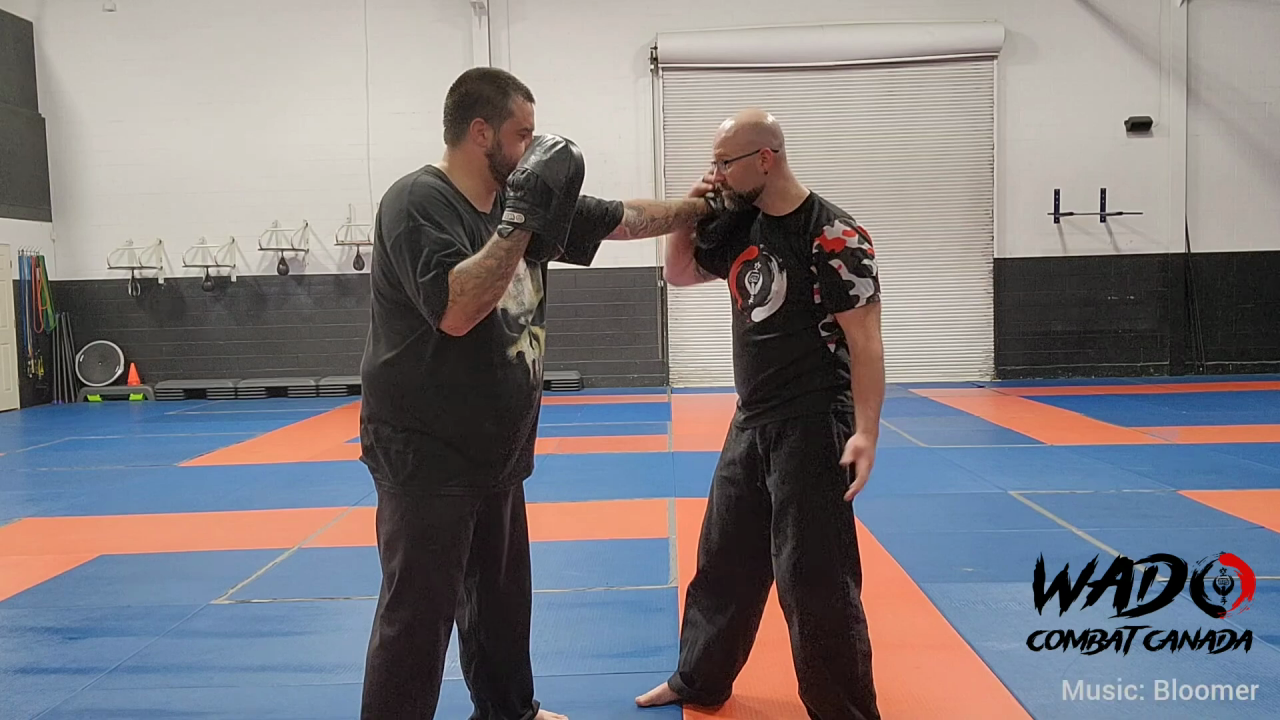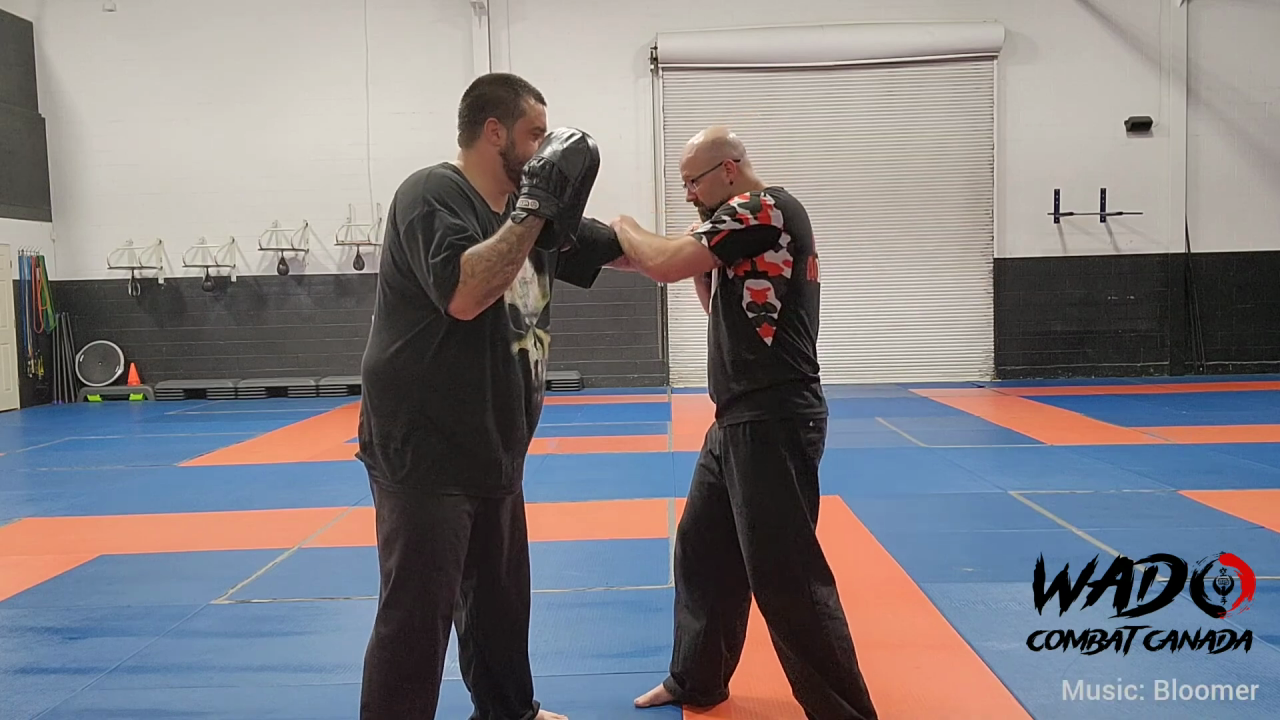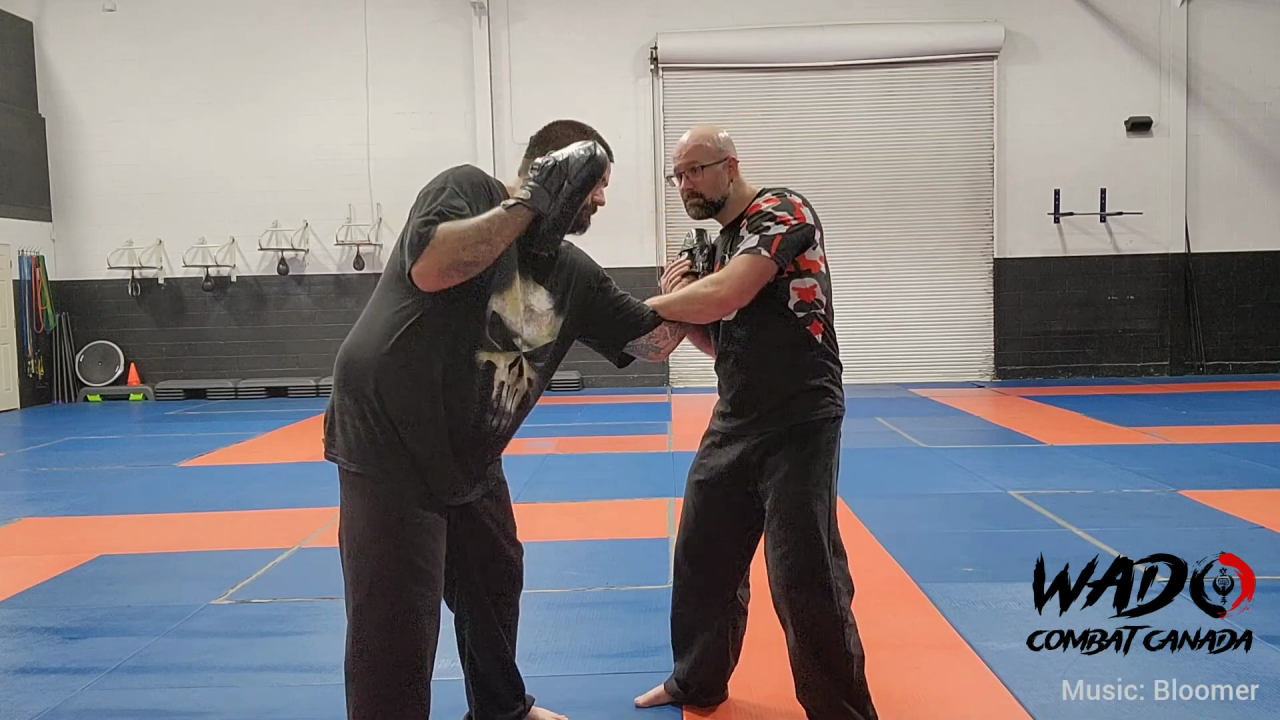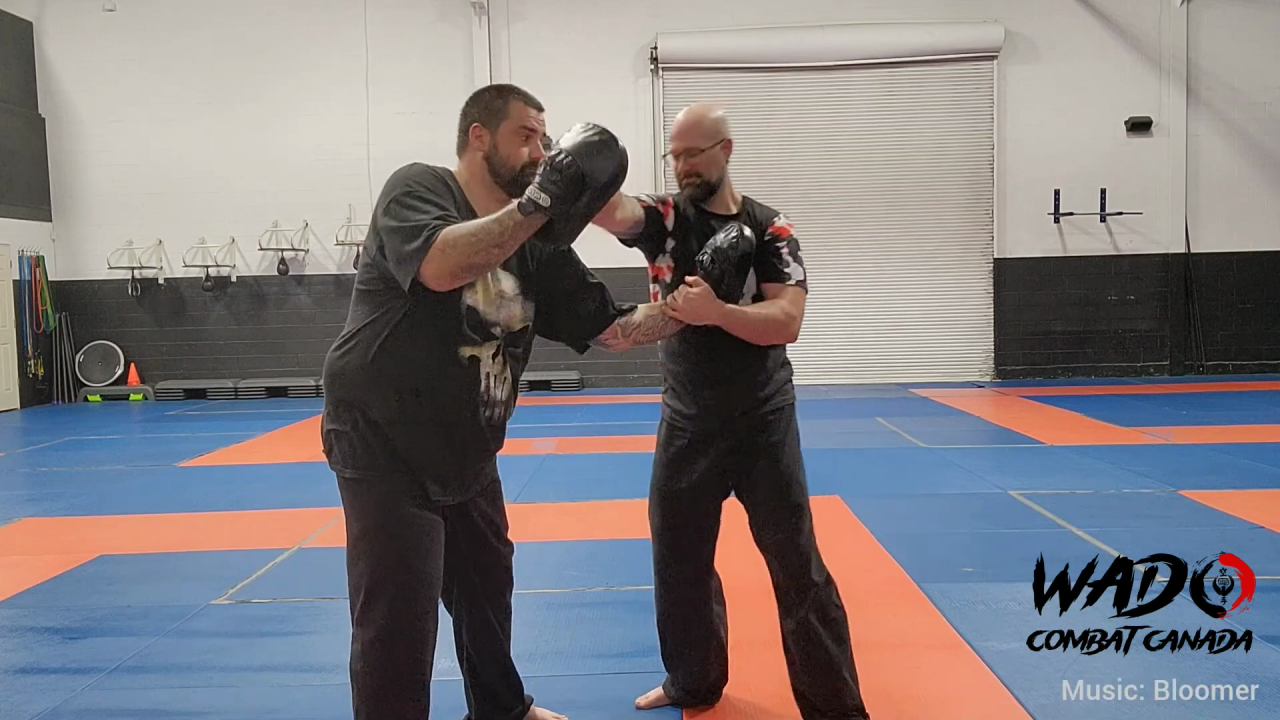
dt=1s
person 1, frame 1
left shoulder: (518, 198)
right shoulder: (418, 203)
left elbow: (621, 219)
right elbow: (455, 310)
left wrist: (701, 207)
right wrist: (520, 220)
left hip: (494, 449)
right hip: (426, 454)
left knee: (501, 596)
right knee: (418, 615)
person 1, frame 2
left shoulder: (528, 208)
right shoulder: (431, 194)
left elbow: (621, 248)
right elbow: (465, 295)
right wrist: (532, 210)
left hip: (492, 450)
right hip: (423, 452)
left knee: (502, 597)
right knee: (417, 615)
person 1, frame 3
left shoulder: (573, 272)
right shoulder: (465, 187)
left elbow: (654, 337)
right elbow: (430, 269)
right wrist: (528, 203)
left hip: (469, 451)
right hip: (388, 436)
left knee: (495, 585)
right knee: (395, 617)
person 1, frame 4
left shoulder: (537, 244)
right shoulder: (418, 188)
left elbow: (613, 327)
right elbow: (440, 267)
right wrist: (539, 202)
left hip: (467, 453)
right hip: (385, 446)
left knee: (488, 590)
right knee: (397, 619)
person 2, frame 1
left shoulder: (832, 233)
right shoulder: (742, 222)
left elbow: (864, 340)
right elbow: (679, 273)
left wrist: (864, 433)
left hip: (811, 429)
right hip: (751, 425)
left knee: (815, 579)
right knee: (723, 560)
person 2, frame 2
left shoulder: (767, 209)
right shoulder: (747, 227)
left elbow: (663, 263)
left wrist: (625, 226)
right wrist: (705, 269)
left hip: (774, 422)
right hip: (740, 421)
left knee: (786, 576)
right knee: (703, 553)
person 2, frame 3
left shoulder: (781, 211)
right shoulder: (716, 245)
left elbow: (727, 295)
left wrist: (656, 305)
right wrist: (681, 296)
left hip: (799, 425)
right hip: (733, 423)
left knee: (805, 578)
right knee: (702, 558)
person 2, frame 4
left shoulder: (769, 229)
right shoulder: (663, 216)
left elbow: (786, 323)
right elbow: (611, 210)
left wrist: (714, 311)
left hip: (762, 420)
right hip: (686, 424)
left knee: (796, 564)
right knee: (679, 561)
